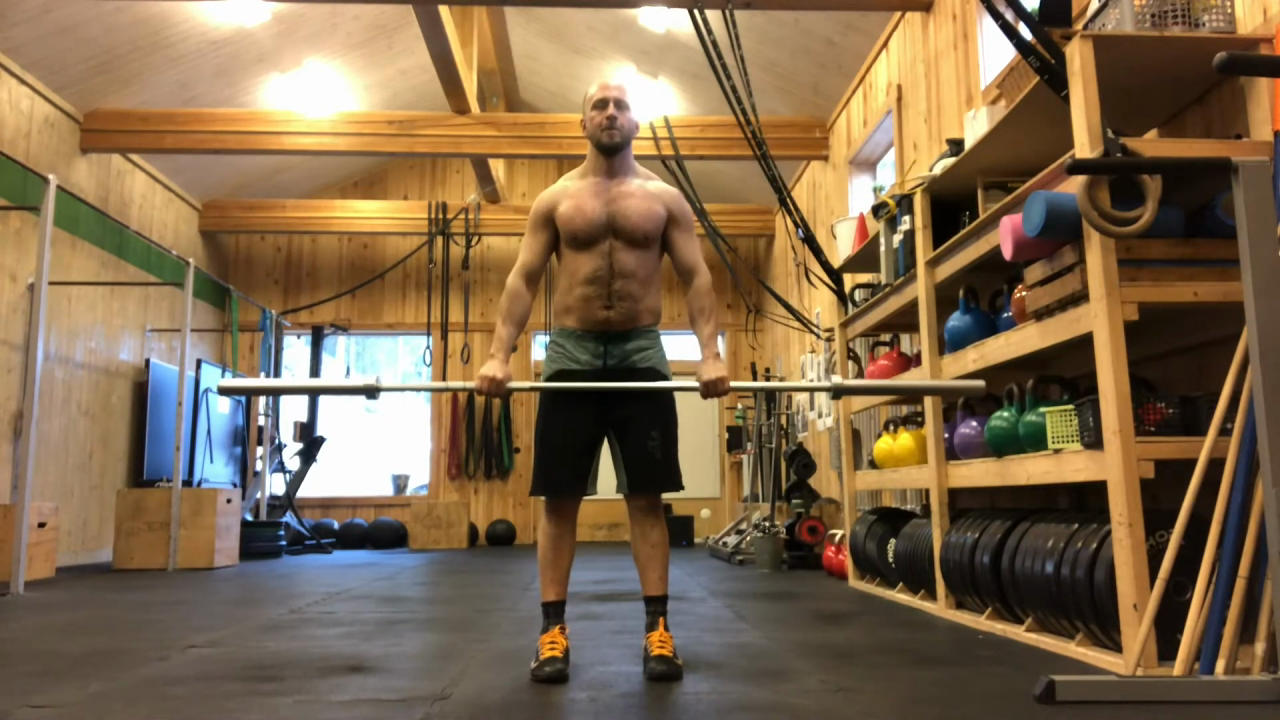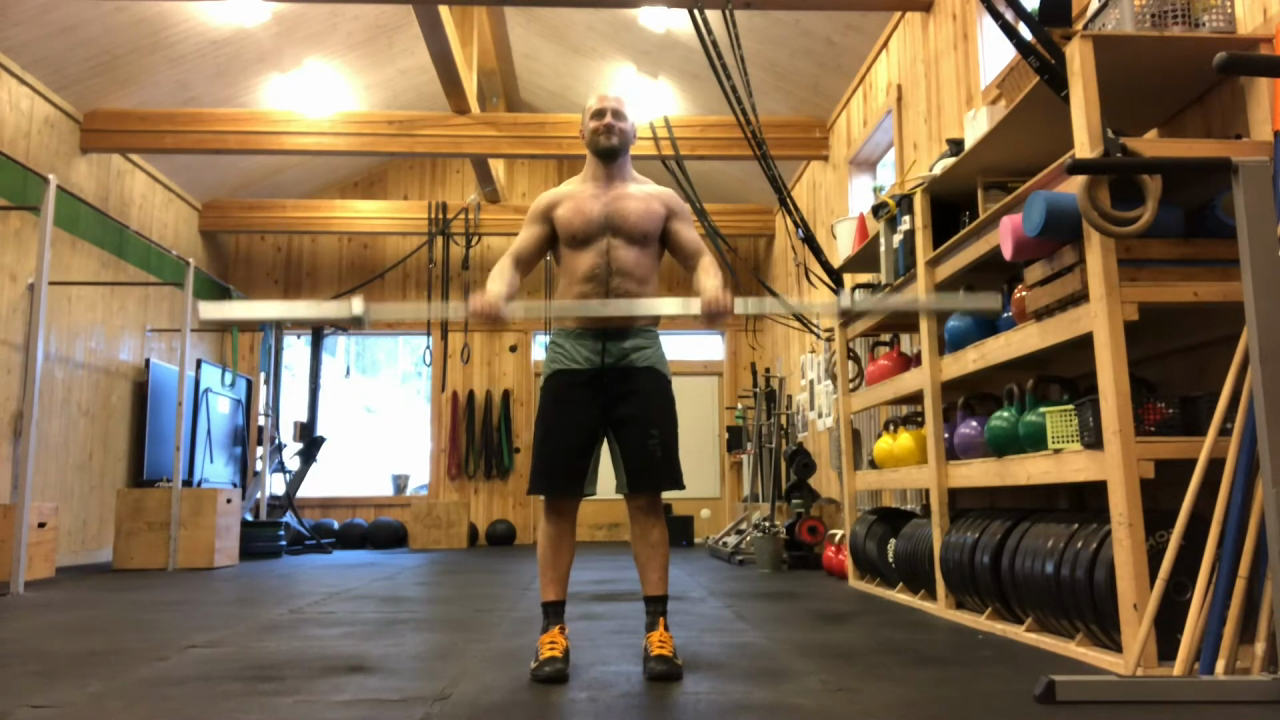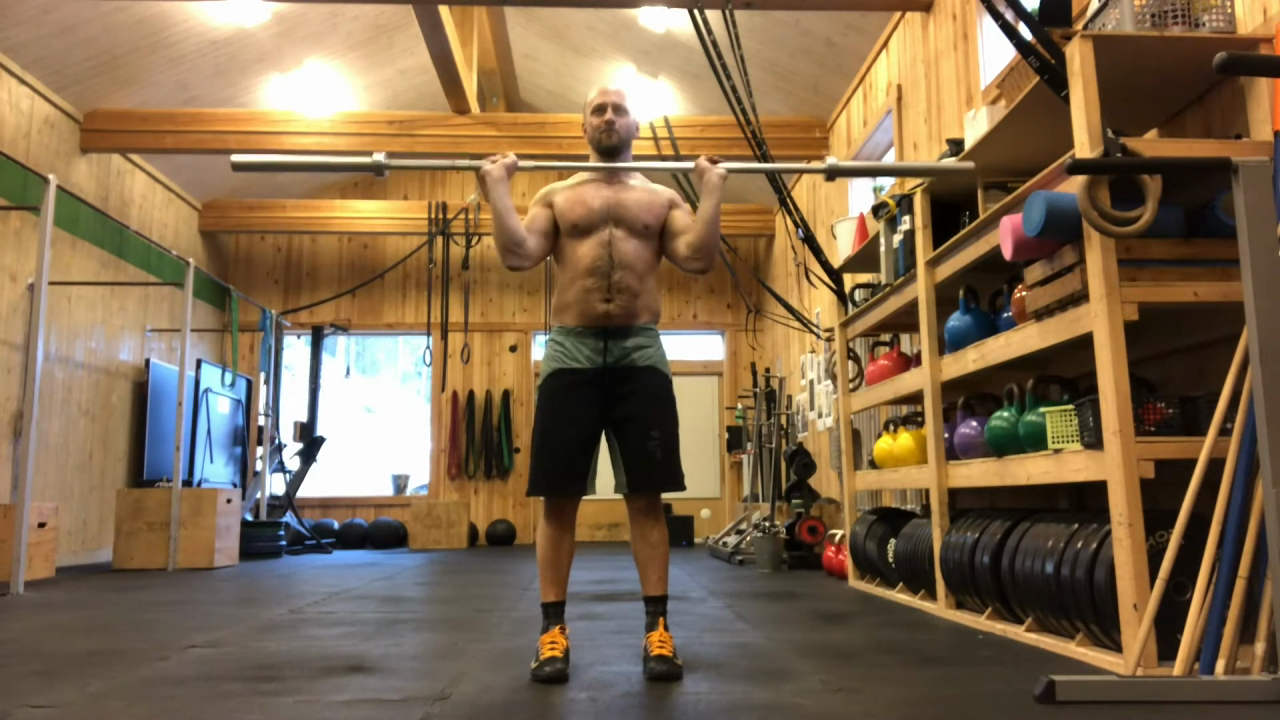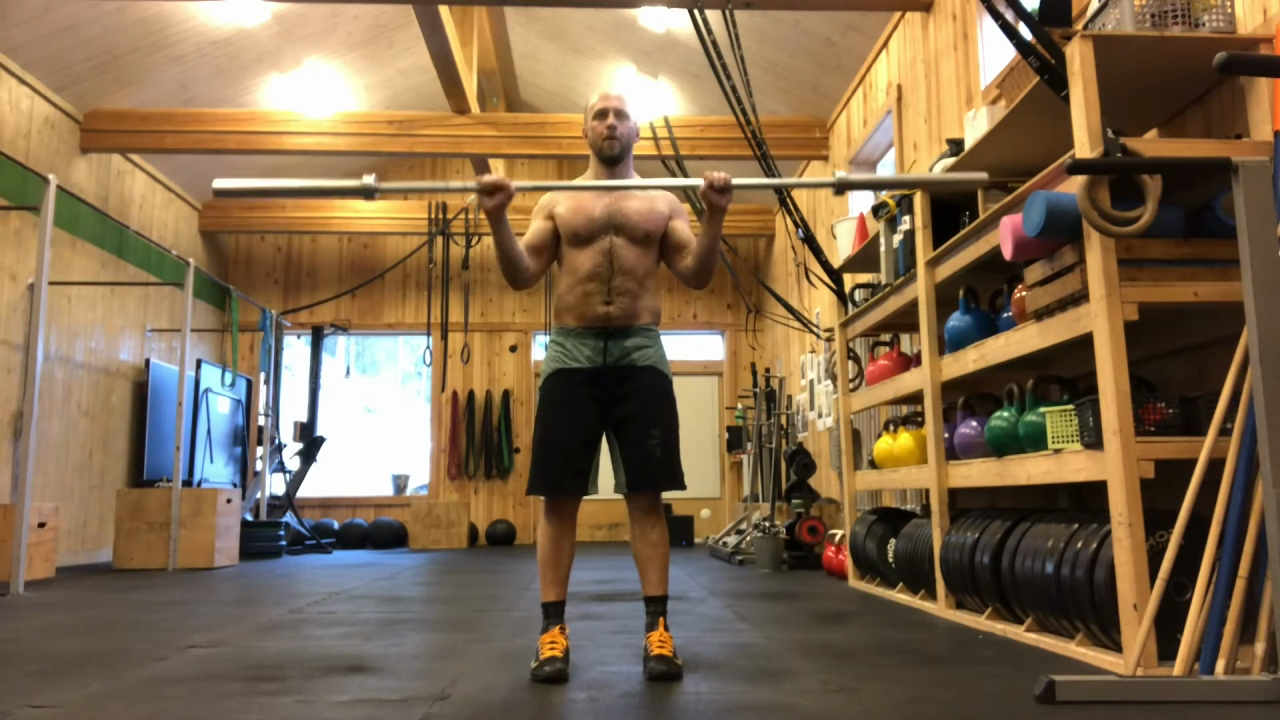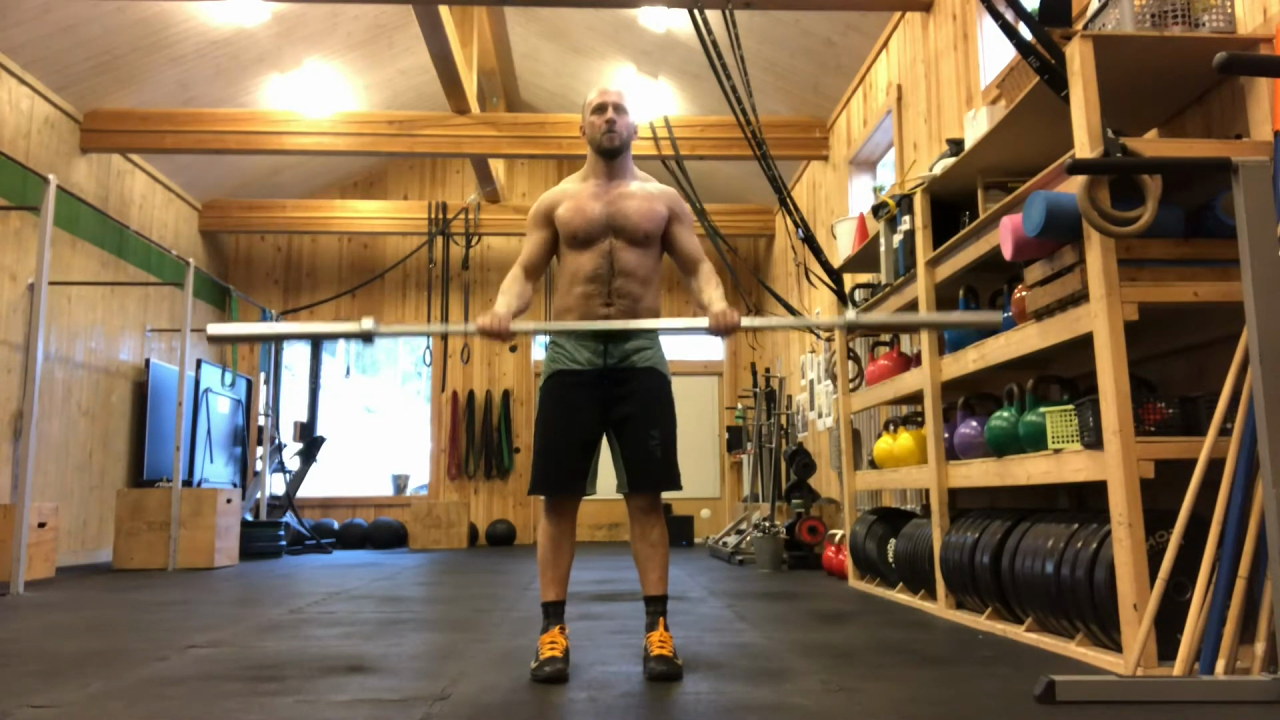
dt=0.5s
person 1, frame 1
left shoulder: (666, 198)
right shoulder: (555, 199)
left elbow: (696, 278)
right elbow: (522, 280)
left wrist: (711, 354)
right wrist: (499, 354)
left hip: (641, 356)
right hip: (571, 355)
left knee: (647, 497)
right knee: (560, 498)
left ankle: (657, 629)
right ankle: (553, 631)
person 1, frame 2
left shoulder: (662, 200)
right shoulder: (554, 201)
left elbow: (700, 258)
right elbow: (514, 262)
left wrist: (714, 291)
right wrist: (492, 295)
left hip: (640, 355)
right hip: (571, 354)
left knee: (647, 495)
right knee: (559, 496)
left ankle: (657, 627)
right ankle: (553, 629)
person 1, frame 3
left shoulder: (663, 197)
right shoulder: (555, 194)
left elbow: (699, 259)
right elbow: (516, 255)
left wrist: (712, 191)
right wrist: (496, 188)
left hip: (640, 353)
right hip: (571, 353)
left knee: (646, 496)
right knee: (559, 497)
left ankle: (657, 628)
right ankle: (554, 630)
person 1, frame 4
left shoulder: (665, 203)
right shoulder: (556, 202)
left elbow: (697, 275)
right elbow: (521, 276)
left wrist: (715, 214)
right wrist: (497, 216)
left hip: (640, 355)
right hip: (571, 354)
left knee: (647, 495)
right knee: (559, 496)
left ankle: (657, 628)
right ankle: (553, 629)
person 1, frame 5
left shoulder: (663, 199)
right shoulder: (554, 201)
left elbow: (696, 264)
right elbow: (525, 271)
left wrist: (717, 306)
right wrist: (501, 313)
left hip: (640, 358)
right hip: (570, 357)
left knee: (646, 495)
right knee: (559, 496)
left ankle: (657, 628)
right ankle: (552, 630)
